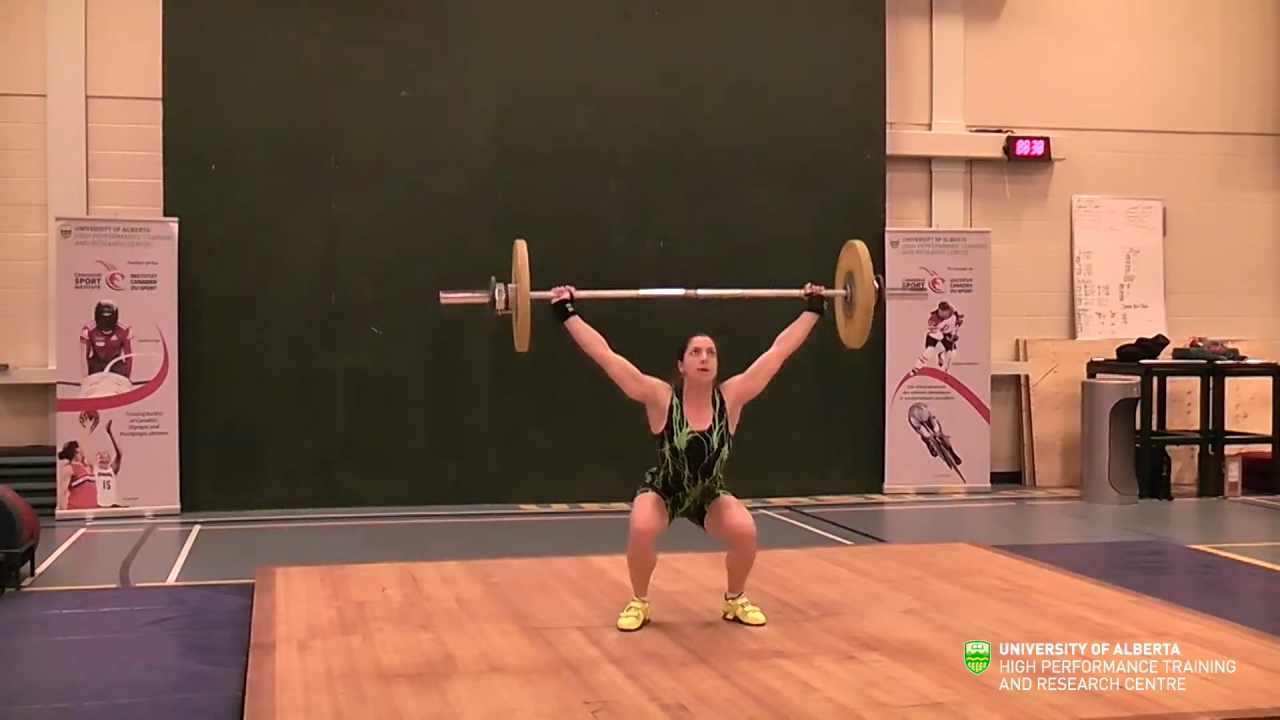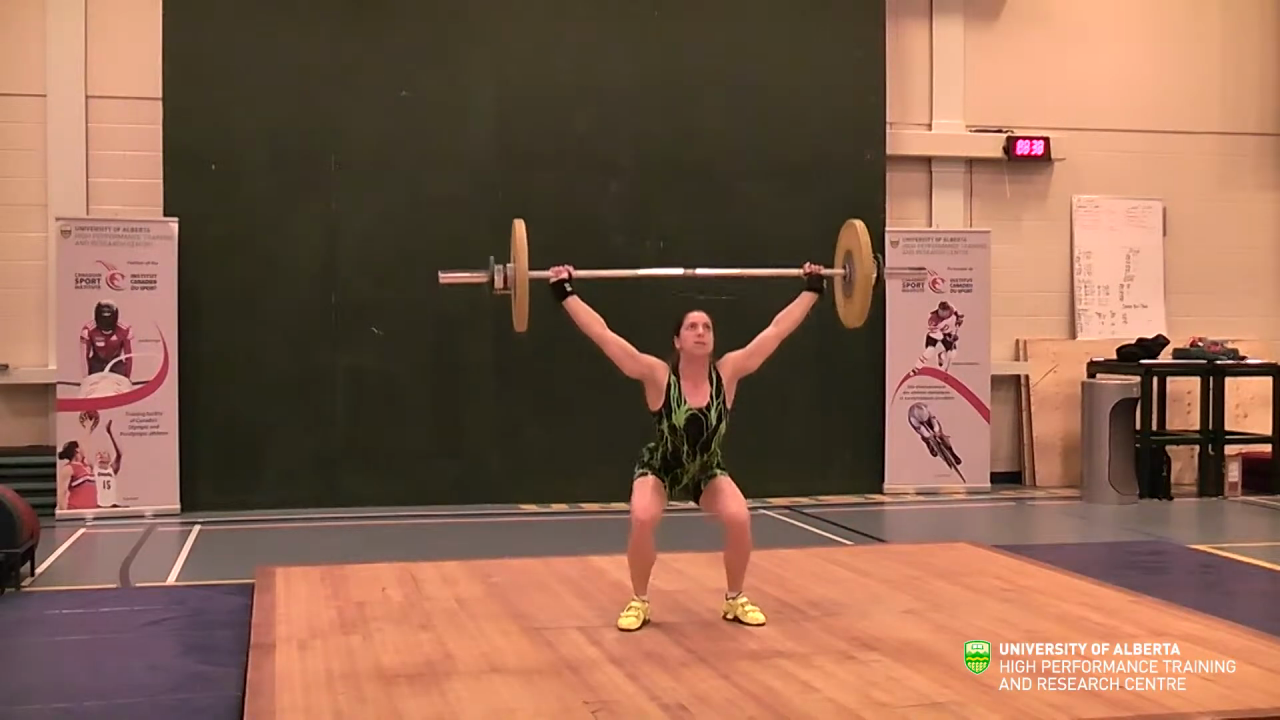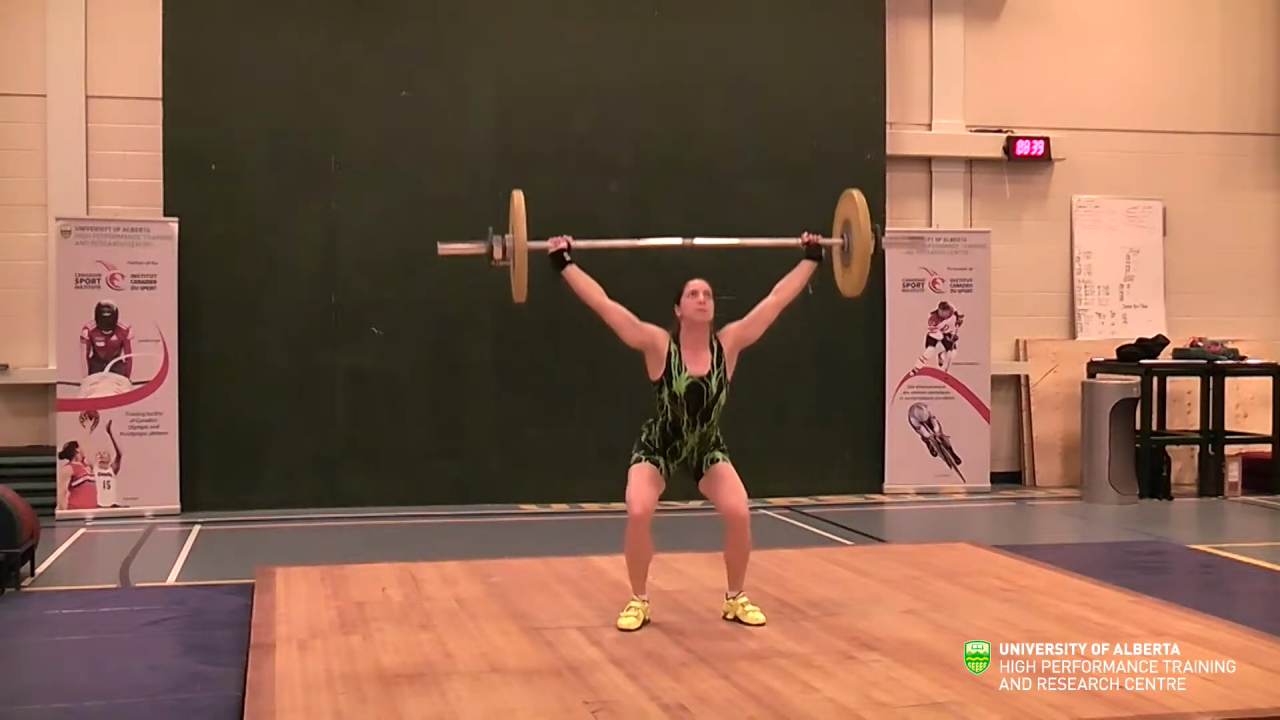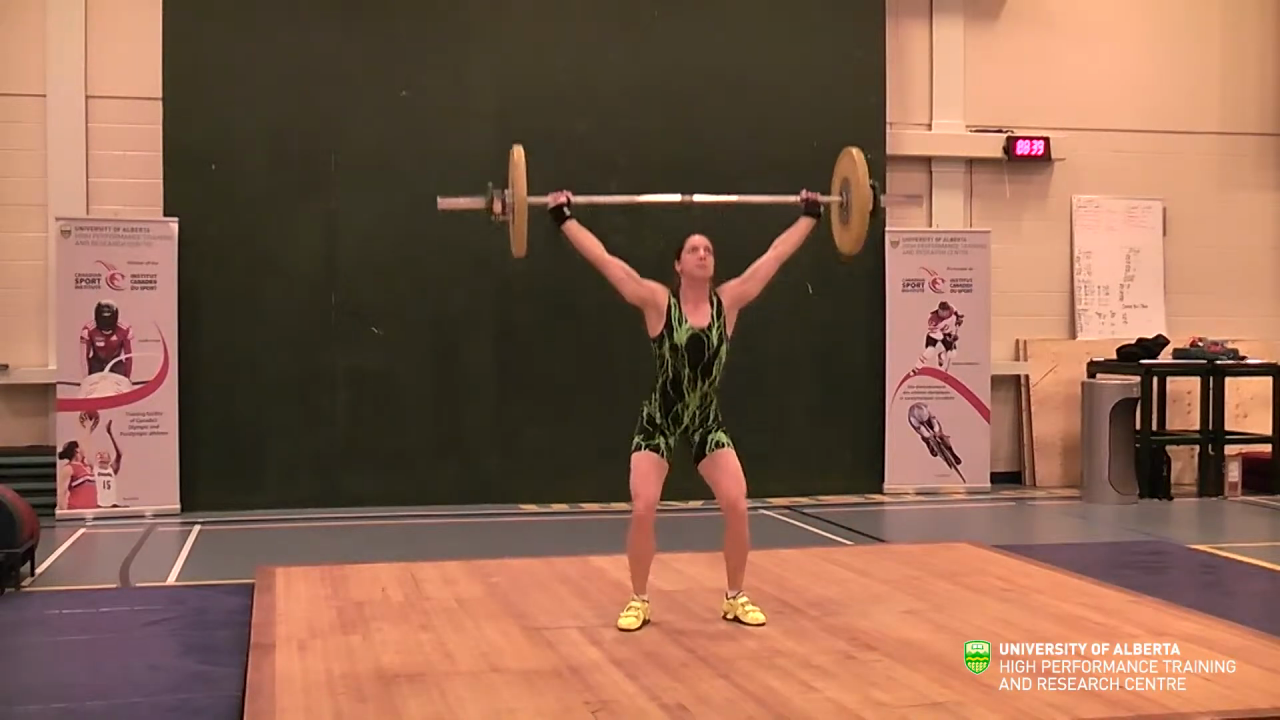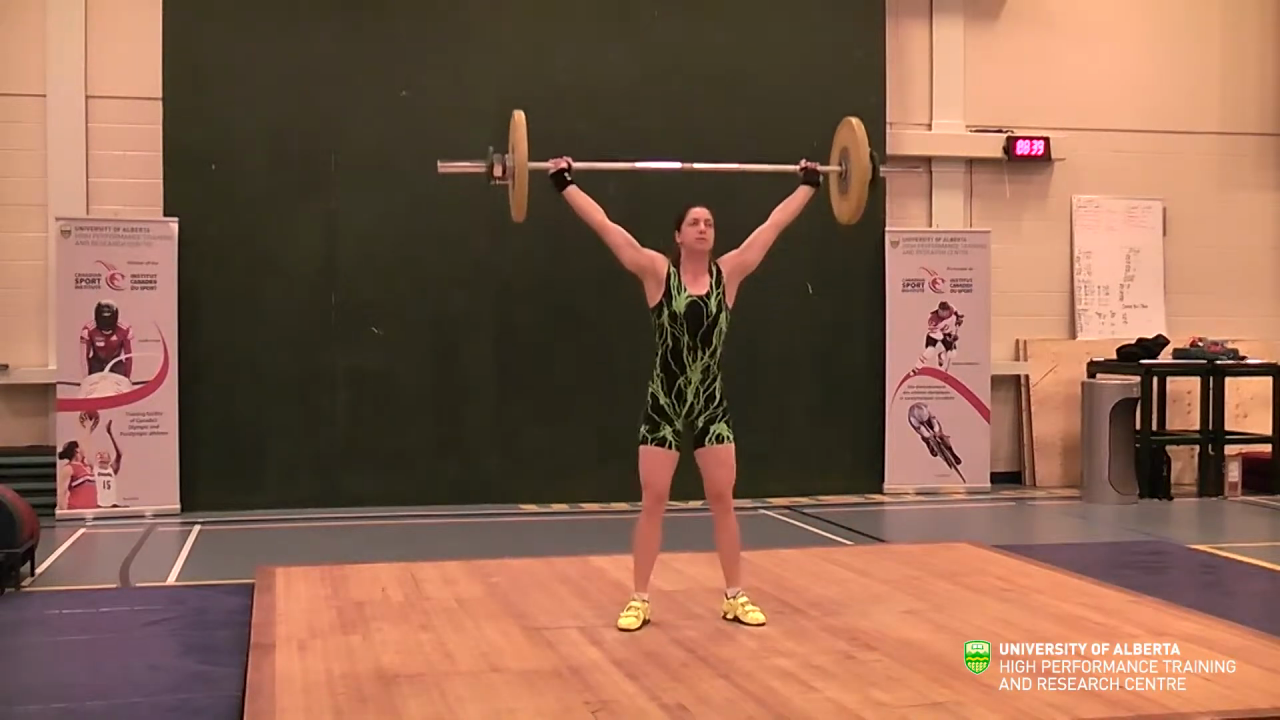
dt=0.2s
person 1, frame 1
left shoulder: (731, 397)
right shoulder: (660, 399)
left elbow: (779, 350)
right elbow: (605, 354)
left wrist: (812, 310)
right wrist: (567, 312)
left hip: (710, 494)
right hip: (663, 491)
left knee: (744, 531)
right knee: (641, 529)
left ankle: (735, 599)
right ankle: (639, 602)
person 1, frame 2
left shoulder: (727, 373)
right shoulder: (657, 376)
left elbow: (776, 330)
right elbow: (602, 334)
left wrist: (812, 289)
right wrist: (565, 292)
left hip: (708, 469)
right hip: (659, 467)
left knee: (739, 521)
right knee: (642, 520)
left ankle: (735, 599)
right ankle: (639, 601)
person 1, frame 3
left shoulder: (729, 343)
right shoulder: (658, 345)
left elbow: (776, 300)
right elbow: (603, 304)
left wrist: (811, 258)
right wrist: (564, 262)
left hip: (707, 447)
right hip: (657, 446)
left knee: (739, 514)
right knee: (638, 514)
left ankle: (736, 598)
right ankle: (638, 601)
person 1, frame 4
left shoulder: (728, 301)
right shoulder: (658, 302)
left elbow: (774, 256)
right elbow: (604, 260)
left wrist: (809, 216)
right wrist: (564, 218)
left hip: (707, 423)
right hip: (658, 423)
left knee: (737, 505)
right knee: (643, 508)
left ankle: (735, 597)
right ankle: (638, 601)
person 1, frame 5
left shoulder: (728, 272)
right shoulder: (657, 271)
left elbow: (774, 225)
right elbow: (604, 225)
left wrist: (808, 184)
right wrist: (565, 184)
left hip: (711, 404)
right hip: (664, 403)
left knee: (723, 501)
right knee: (653, 503)
left ankle: (734, 597)
right ankle: (639, 599)
